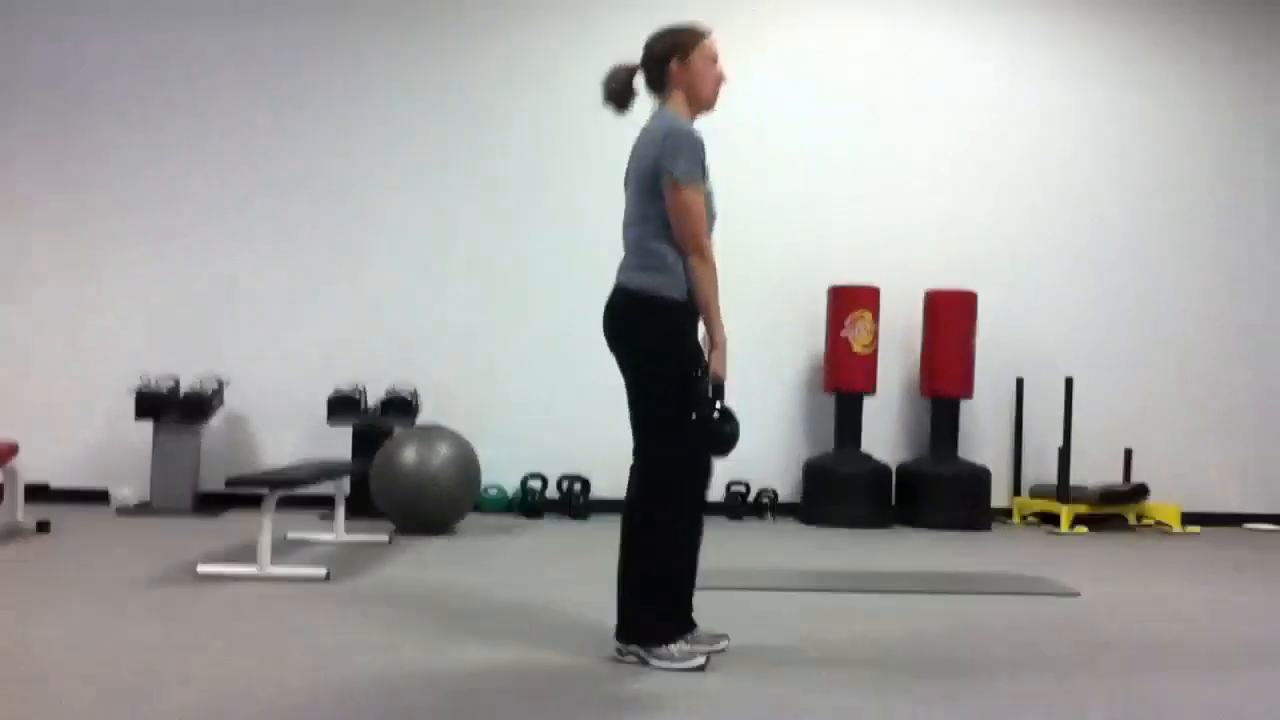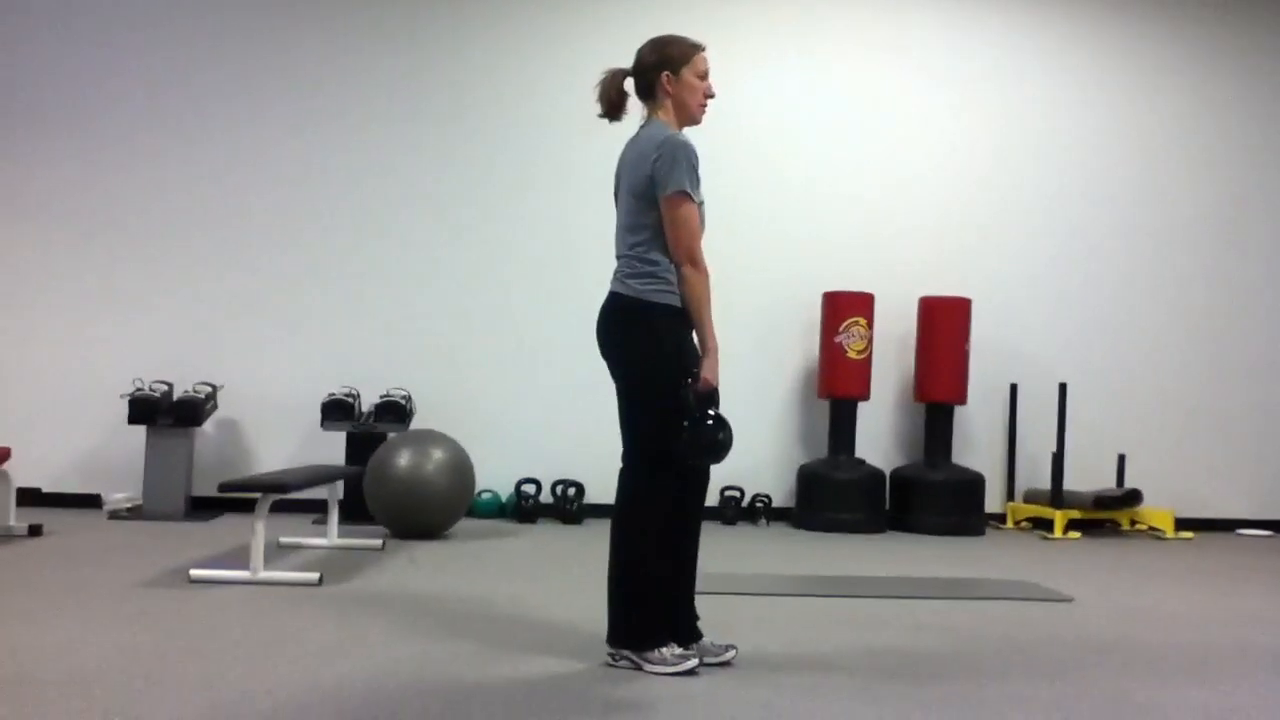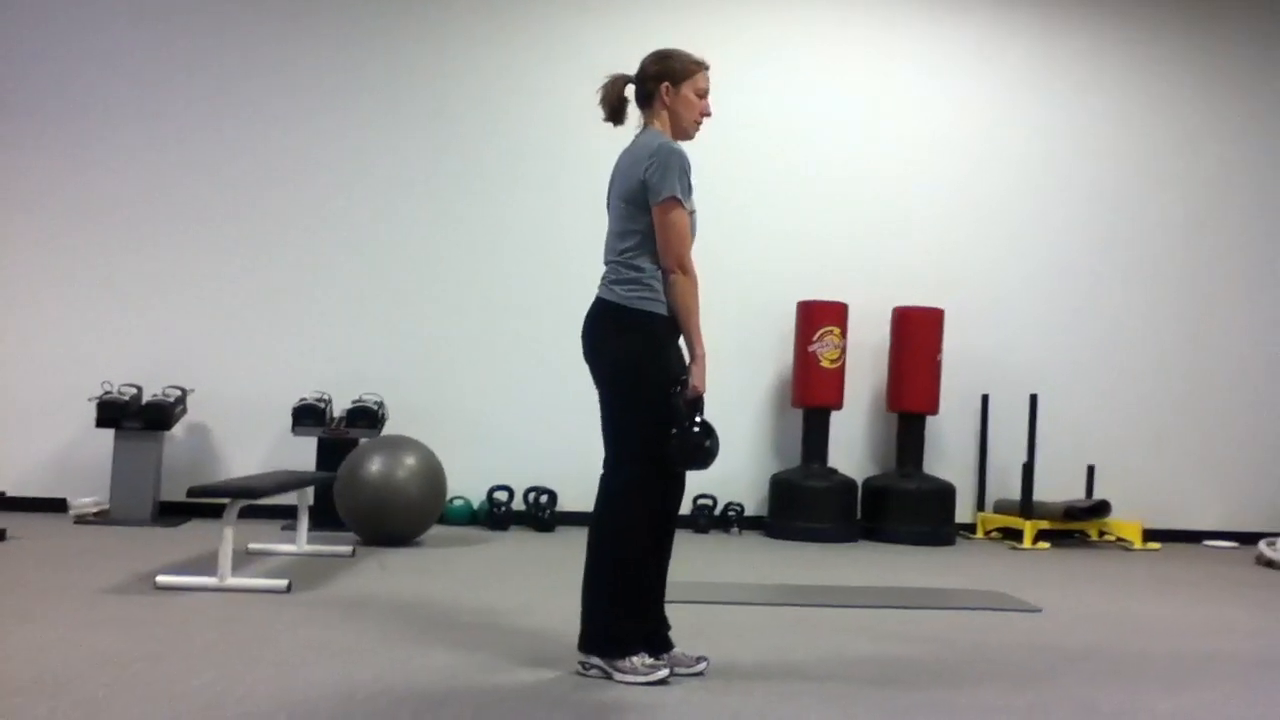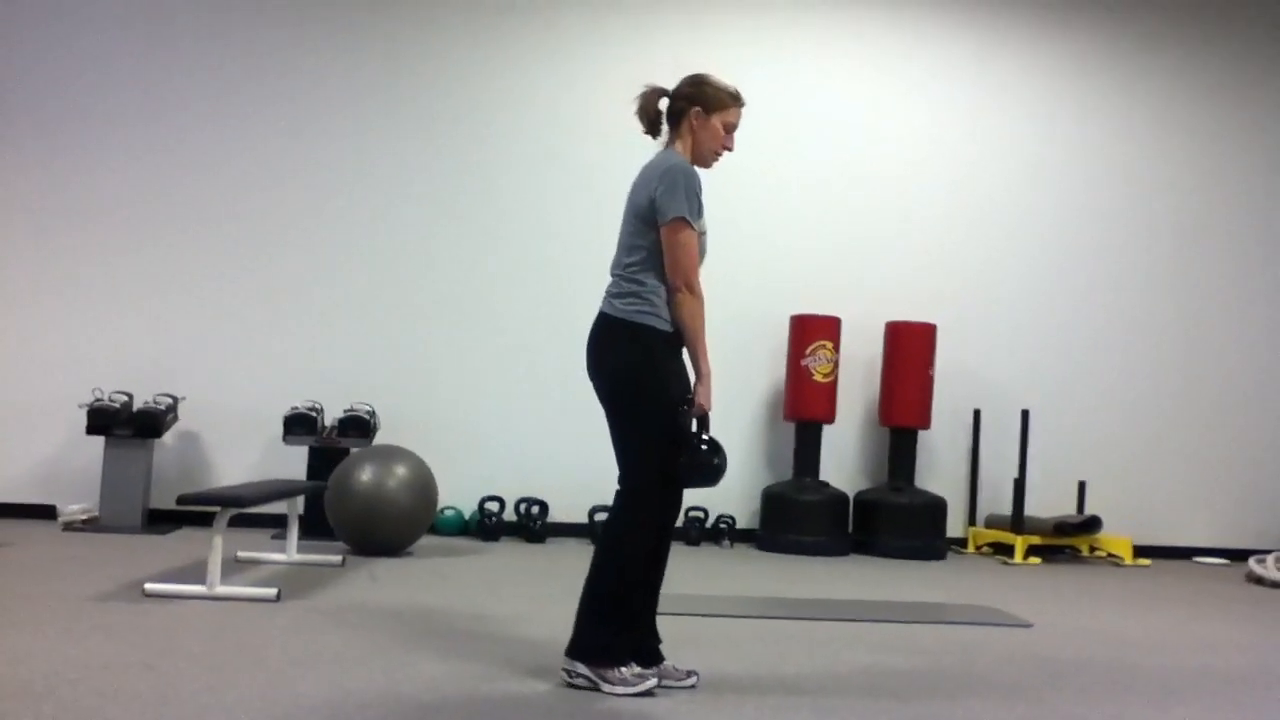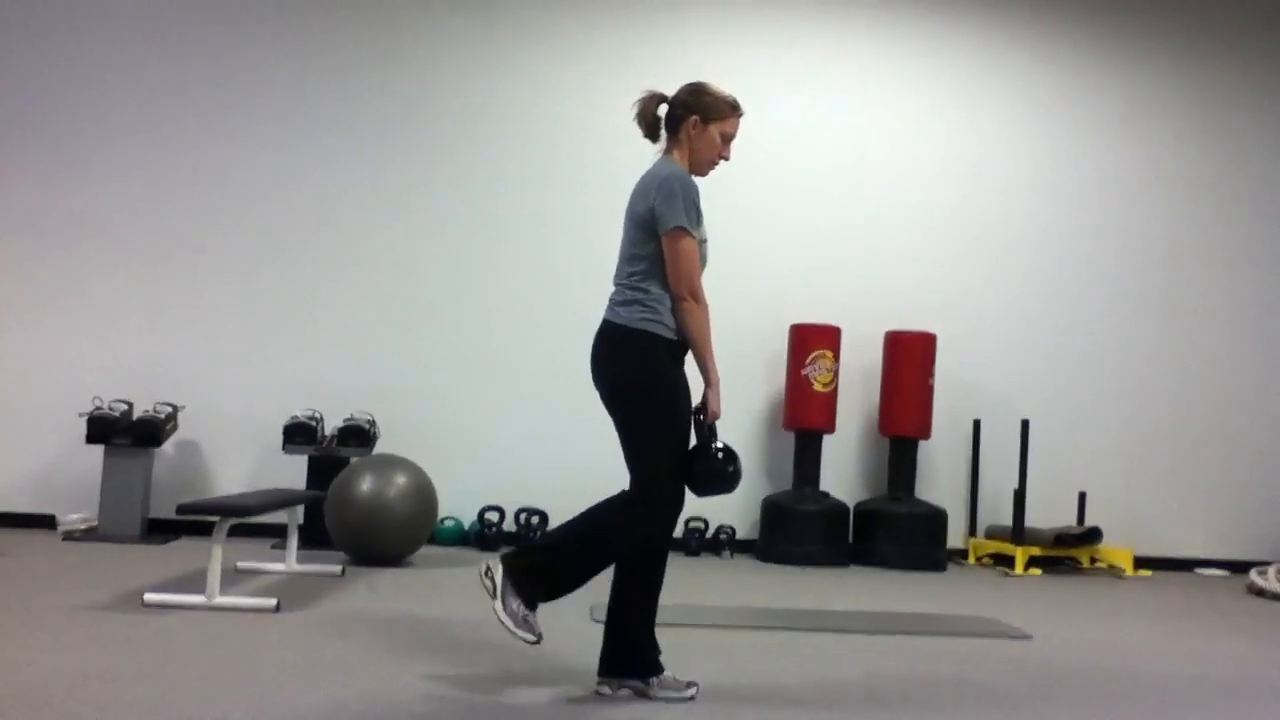
dt=0.5s
person 1, frame 1
left shoulder: (657, 134)
right shoulder: (679, 136)
right elbow: (695, 251)
left wrist: (699, 338)
right wrist: (717, 341)
left hip: (642, 311)
right hip: (656, 318)
left knee: (678, 466)
right knee: (666, 469)
left ankle: (669, 621)
right ankle: (644, 632)
person 1, frame 2
left shoulder: (640, 146)
right shoulder: (672, 149)
right elbow: (688, 261)
left wrist: (691, 345)
right wrist: (709, 349)
left hip: (634, 320)
right hip: (651, 328)
left knee: (680, 474)
right knee: (653, 477)
left ankle: (674, 628)
right ankle: (636, 636)
person 1, frame 3
left shoulder: (636, 154)
right shoulder: (666, 156)
right elbow: (677, 268)
left wrist: (679, 352)
right wrist: (696, 355)
left hip: (620, 329)
right hip: (638, 335)
left knee: (655, 483)
right knee: (633, 483)
left ankle: (645, 638)
right ankle: (605, 643)
person 1, frame 4
left shoulder: (659, 171)
right shoulder: (679, 176)
right elbow: (684, 288)
left wrist: (684, 372)
right wrist: (702, 375)
left hip: (629, 345)
right hip: (638, 350)
left knee: (655, 494)
right knee: (647, 495)
left ankle: (634, 650)
right ankle: (594, 651)
person 1, frame 5
left shoulder: (660, 181)
right shoulder: (676, 183)
right elbow: (687, 295)
left wrist: (696, 377)
right wrist: (711, 381)
left hip: (634, 353)
right hip: (641, 356)
left knee: (656, 500)
right knee: (654, 497)
left ankle: (629, 667)
right ankle: (520, 574)
